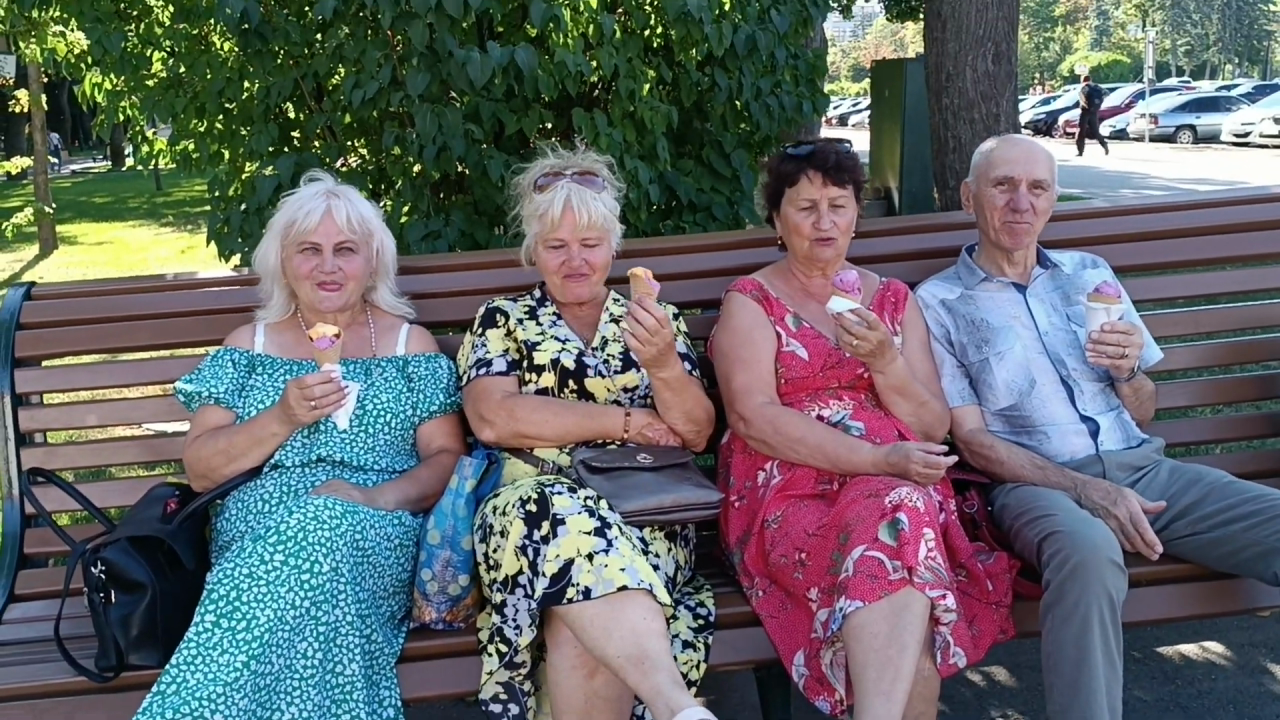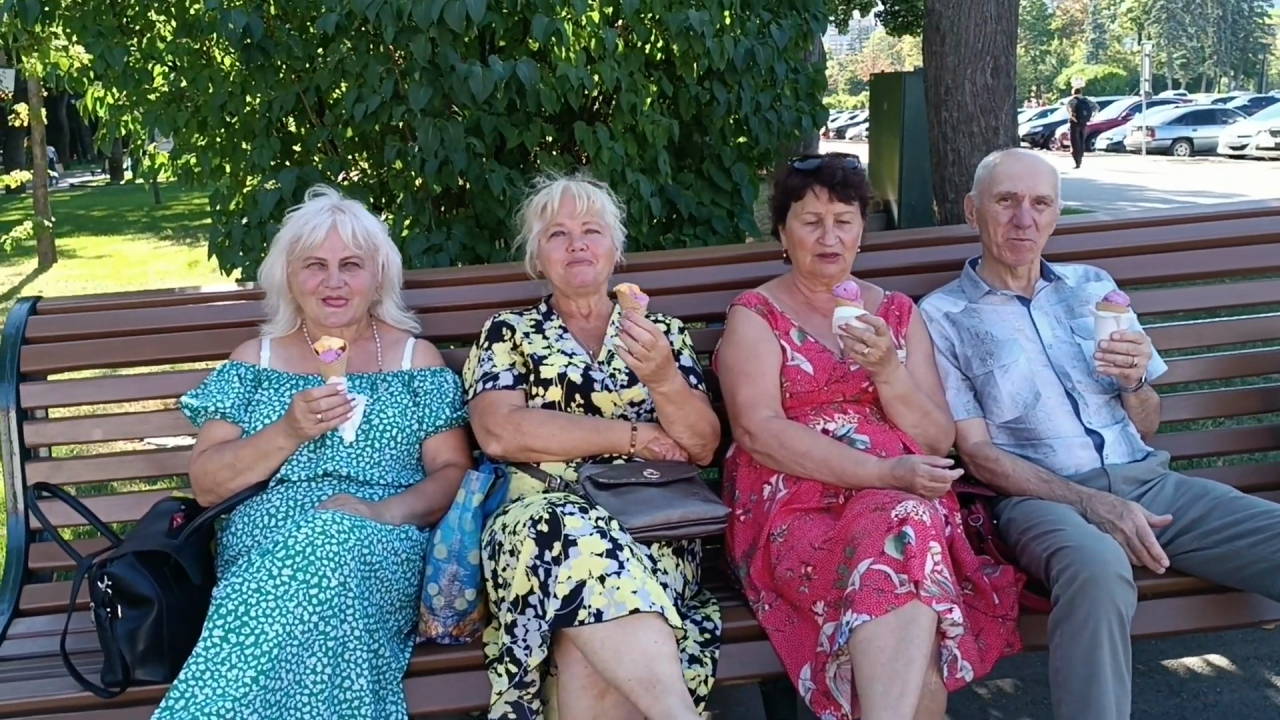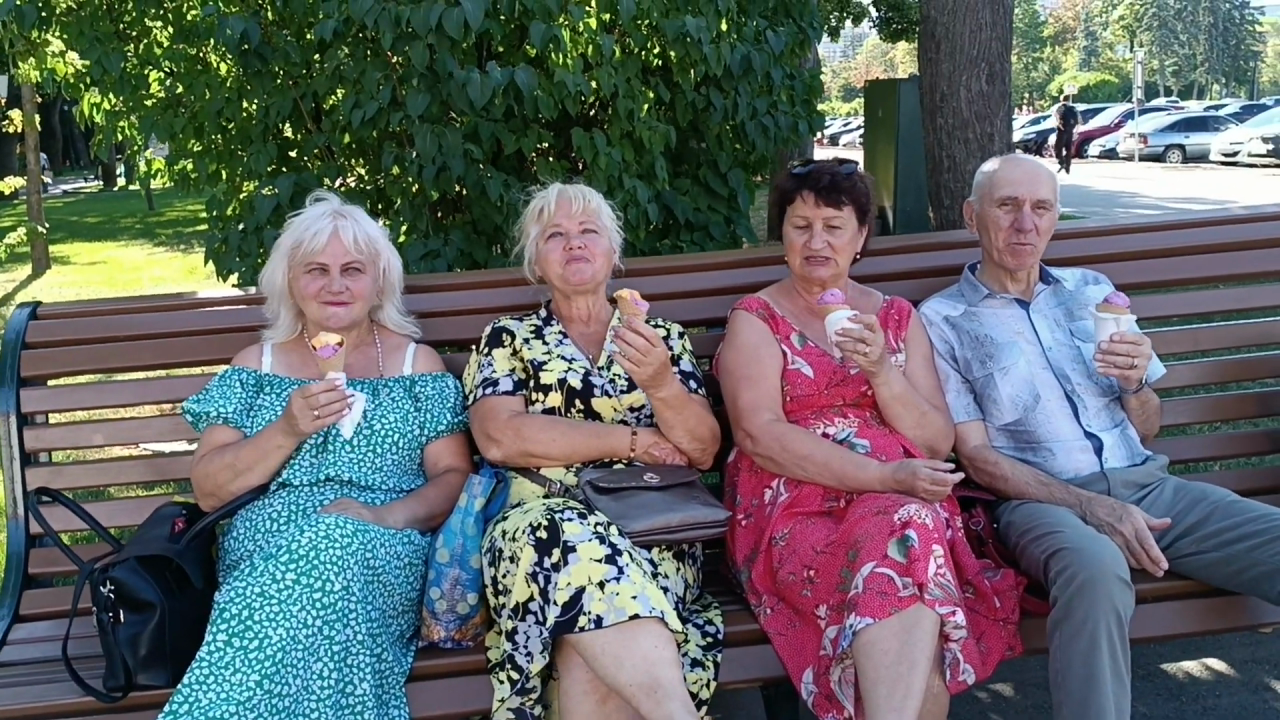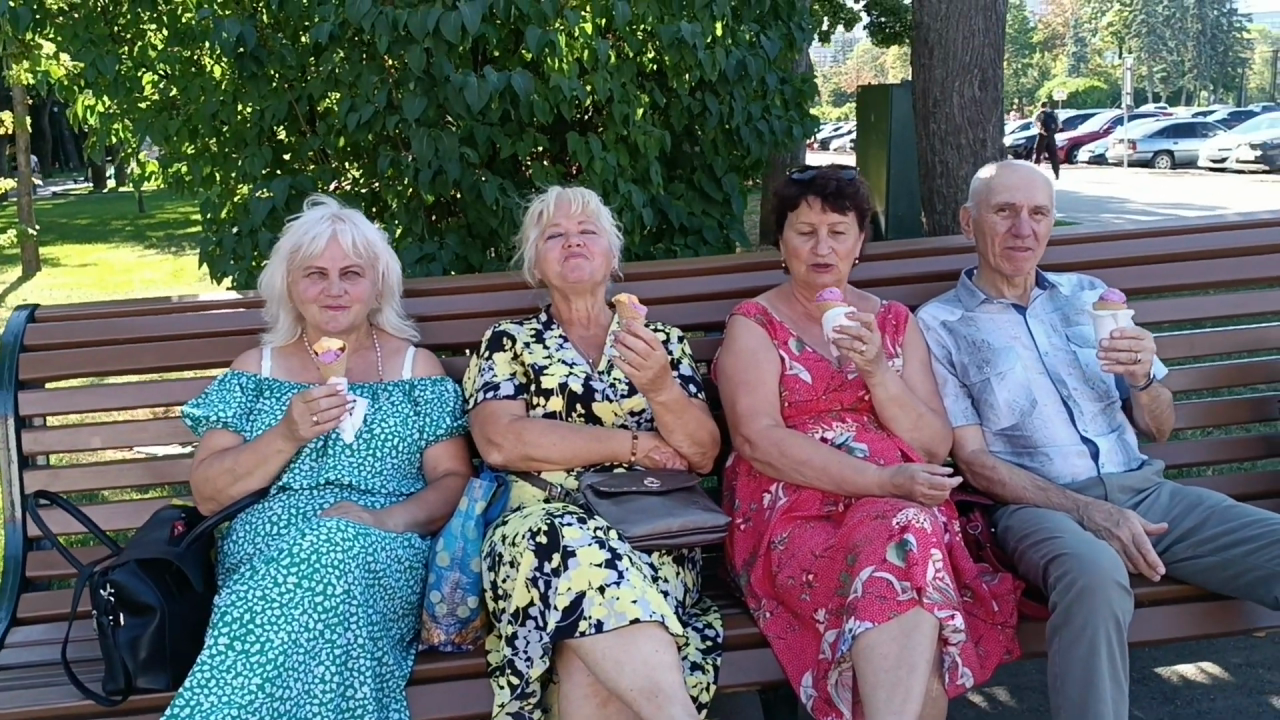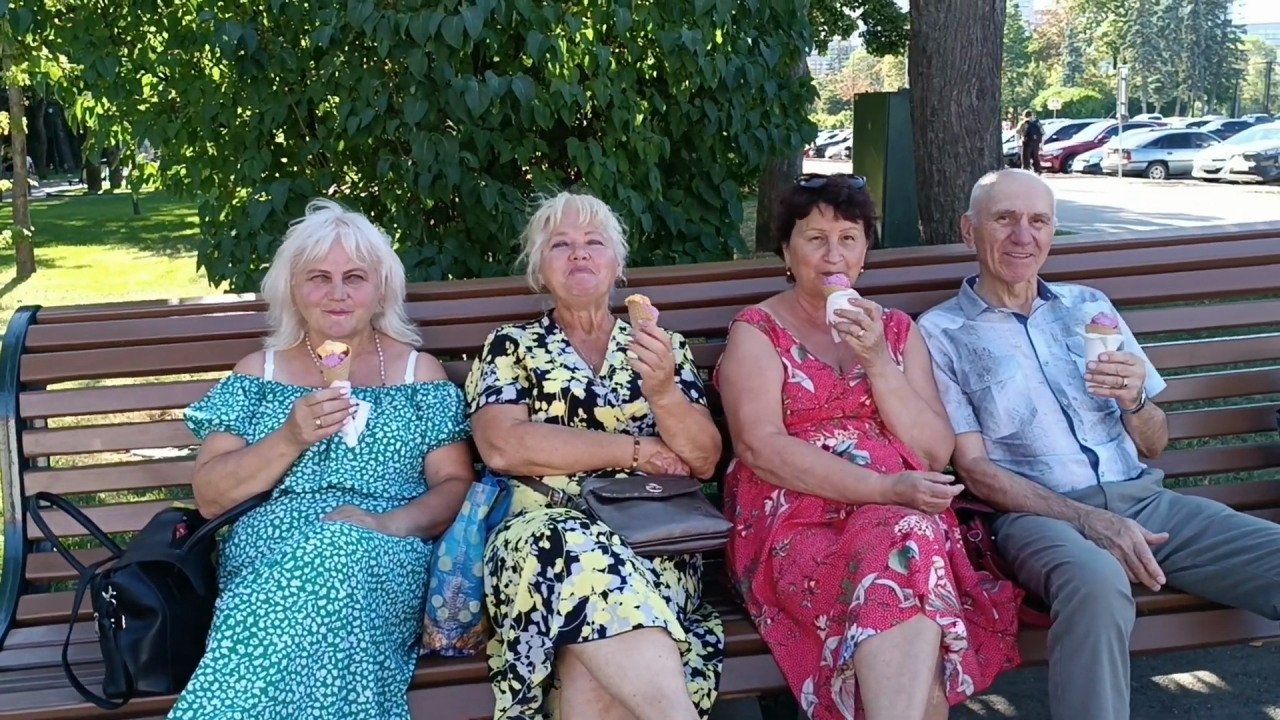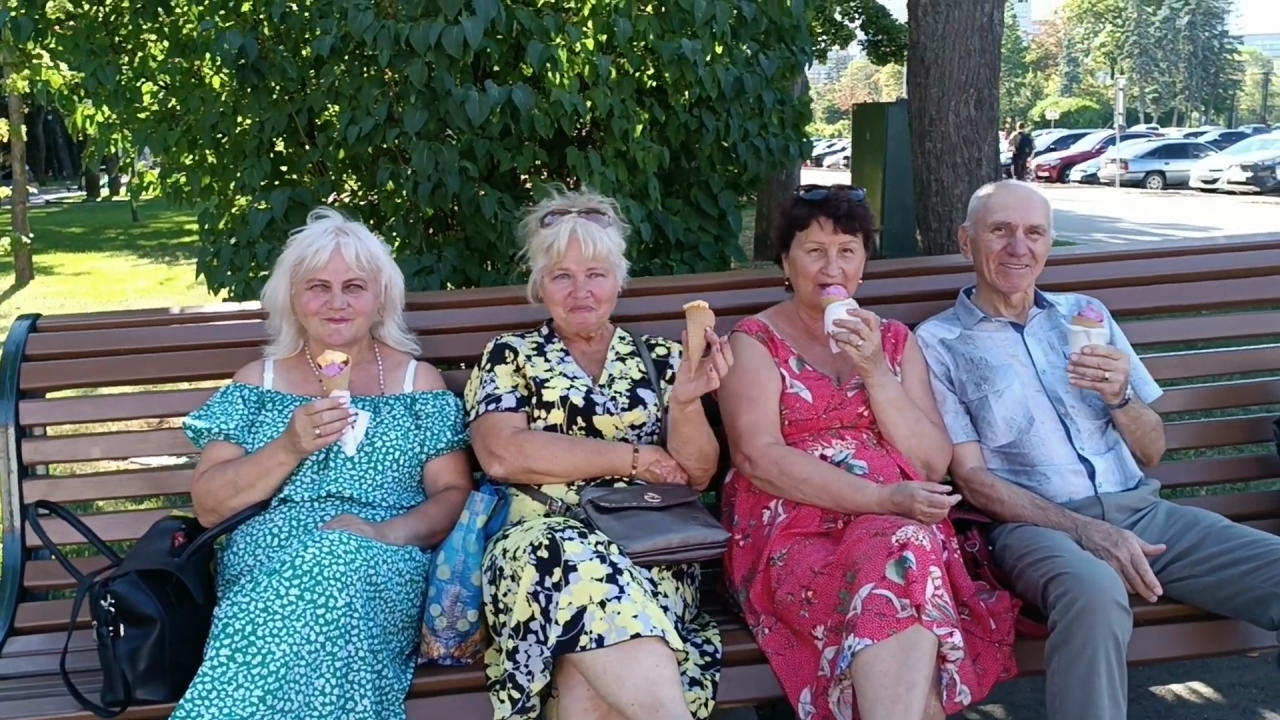
dt=0.3s
person 1, frame 1
left shoulder: (1089, 272)
right shoulder: (938, 302)
right elbow: (973, 439)
left wrist: (1127, 372)
right wrist: (1086, 488)
left hip: (1143, 467)
right hip: (1037, 483)
right knee: (1088, 551)
person 1, frame 2
left shoulder: (1093, 285)
right shoulder: (943, 316)
right elbow: (978, 453)
left wrist: (1134, 383)
right wrist: (1091, 503)
left hip: (1149, 480)
right hip: (1042, 496)
right knee: (1099, 567)
person 1, frame 3
left shoulder: (1092, 289)
right shoulder: (943, 320)
left elbow: (1146, 430)
right elbow: (977, 455)
left wrist: (1136, 384)
right wrist: (1090, 505)
left hip: (1148, 484)
right hip: (1042, 499)
right knee: (1096, 568)
person 1, frame 4
left shoulder: (1088, 294)
right shoulder: (940, 325)
left elbow: (1158, 429)
right elbow: (974, 460)
left wrist: (1144, 378)
right wrist: (1088, 511)
left hip: (1142, 489)
right hip: (1038, 505)
right knee: (1095, 574)
person 1, frame 5
left shoulder: (1090, 305)
right shoulder: (941, 332)
left elbow: (1155, 444)
right elbow: (974, 468)
left wrist: (1133, 401)
right wrist: (1088, 519)
left hip: (1143, 497)
right hip: (1040, 513)
right knee: (1096, 582)
person 1, frame 6
left shoulder: (1086, 314)
right shoulder: (938, 343)
left elbow: (1152, 452)
right elbow: (973, 478)
left wrist: (1119, 396)
right wrist: (1084, 530)
left hip: (1140, 509)
right hip: (1036, 523)
right knee: (1094, 592)
person 2, frame 1
left shoulder: (894, 298)
right shoulder: (750, 301)
left elbow: (933, 427)
right elbow: (754, 419)
left wrist: (884, 360)
right wrist: (878, 458)
left hip: (896, 483)
right hip: (787, 491)
left knee: (897, 517)
right knee: (894, 533)
person 2, frame 2
left shoulder: (897, 311)
right shoulder: (755, 315)
left elbow: (937, 440)
right elbow: (759, 433)
left wrist: (887, 370)
right wrist: (883, 472)
left hip: (900, 496)
right hip: (794, 505)
left knee: (904, 530)
right knee: (904, 544)
person 2, frame 3
left shoulder: (897, 315)
right shoulder: (756, 319)
left elbow: (937, 444)
right elbow: (761, 436)
left wrist: (881, 371)
right wrist: (885, 475)
left hip: (900, 499)
right hip: (795, 508)
left knee: (907, 531)
right knee: (903, 554)
person 2, frame 4
left shoulder: (894, 320)
right shoulder: (754, 323)
left elbow: (935, 447)
right elbow: (759, 441)
left wrist: (877, 370)
right wrist: (884, 480)
left hip: (897, 503)
right hip: (793, 513)
left knee: (906, 534)
right knee: (903, 552)
person 2, frame 5
left shoulder: (897, 328)
right shoulder: (756, 330)
left elbow: (935, 453)
right elbow: (761, 449)
left wrist: (879, 363)
right wrist: (885, 488)
left hip: (900, 511)
right hip: (794, 519)
left knee: (901, 545)
right knee: (904, 562)
person 2, frame 6
left shoulder: (895, 339)
right shoulder: (755, 341)
left elbow: (933, 464)
right elbow: (759, 459)
left wrist: (876, 373)
right wrist: (883, 499)
left hip: (899, 522)
right hip: (792, 529)
left knee: (903, 557)
right knee: (903, 569)
person 3, frame 1
left shoulder: (657, 318)
right shoulder: (501, 319)
left elbow: (697, 431)
right elbow: (493, 420)
left wrist: (663, 365)
right wrist: (626, 421)
right hip: (537, 506)
right knee: (564, 522)
person 3, frame 2
left shoulder: (662, 330)
right shoulder: (508, 333)
left elbow: (702, 446)
right elbow: (500, 433)
left wrist: (662, 378)
right wrist: (633, 435)
right hip: (545, 521)
right knee: (572, 540)
person 3, frame 3
left shoulder: (662, 335)
right shoulder: (508, 337)
left elbow: (703, 450)
right elbow: (500, 438)
left wrist: (659, 383)
right wrist: (634, 440)
right hip: (545, 524)
left knee: (595, 642)
right knee: (572, 548)
person 3, frame 4
left shoulder: (662, 339)
right shoulder: (508, 342)
left elbow: (702, 454)
right elbow: (500, 442)
left wrist: (659, 387)
right wrist: (635, 444)
right hip: (544, 528)
right knee: (570, 549)
person 3, frame 5
left shoulder: (656, 346)
right shoulder: (511, 345)
left elbow: (703, 461)
right elbow: (503, 447)
left wrist: (663, 391)
right wrist: (635, 449)
right hip: (546, 534)
right knee: (577, 556)
person 3, frame 6
left shoulder: (659, 354)
right shoulder: (510, 355)
left elbow: (699, 473)
right elbow: (502, 455)
left wrist: (685, 400)
right wrist: (635, 458)
right hip: (545, 543)
right knee: (575, 566)
person 4, frame 1
left shoulder: (411, 343)
right shoulder: (249, 345)
left elbow: (448, 457)
right elbow: (199, 470)
left wrist: (379, 497)
right wrist: (282, 418)
left hip: (372, 535)
right hip: (260, 532)
left knee: (325, 529)
right knee: (302, 547)
person 4, frame 2
left shoulder: (416, 358)
right shoulder: (254, 360)
left elbow: (454, 473)
right elbow: (206, 485)
left wrist: (385, 512)
right wrist: (288, 432)
left hip: (381, 548)
right hip: (266, 544)
left knee: (335, 542)
right knee: (321, 553)
person 4, frame 3
left shoulder: (417, 363)
right shoulder: (256, 365)
left elbow: (455, 478)
right elbow: (208, 491)
left wrist: (387, 516)
right wrist: (288, 430)
left hip: (381, 553)
right hip: (266, 549)
left knee: (337, 545)
right knee: (323, 556)
person 4, frame 4
left shoulder: (416, 366)
right shoulder: (255, 369)
left elbow: (455, 481)
right elbow: (207, 494)
left wrist: (386, 520)
right wrist: (288, 435)
left hip: (382, 556)
right hip: (264, 554)
left knee: (341, 549)
right knee: (328, 558)
person 4, frame 5
left shoulder: (419, 370)
right shoulder: (257, 372)
left elbow: (455, 486)
right elbow: (209, 497)
left wrist: (388, 524)
right wrist: (290, 439)
left hip: (380, 560)
right hip: (269, 557)
left knee: (340, 554)
right knee: (325, 565)
person 4, frame 6
left shoulder: (417, 380)
right shoulder: (257, 382)
left elbow: (454, 496)
right elbow: (208, 507)
left wrist: (387, 533)
right wrist: (288, 449)
left hip: (381, 567)
right hip: (267, 564)
left knee: (340, 563)
right knee: (327, 571)
